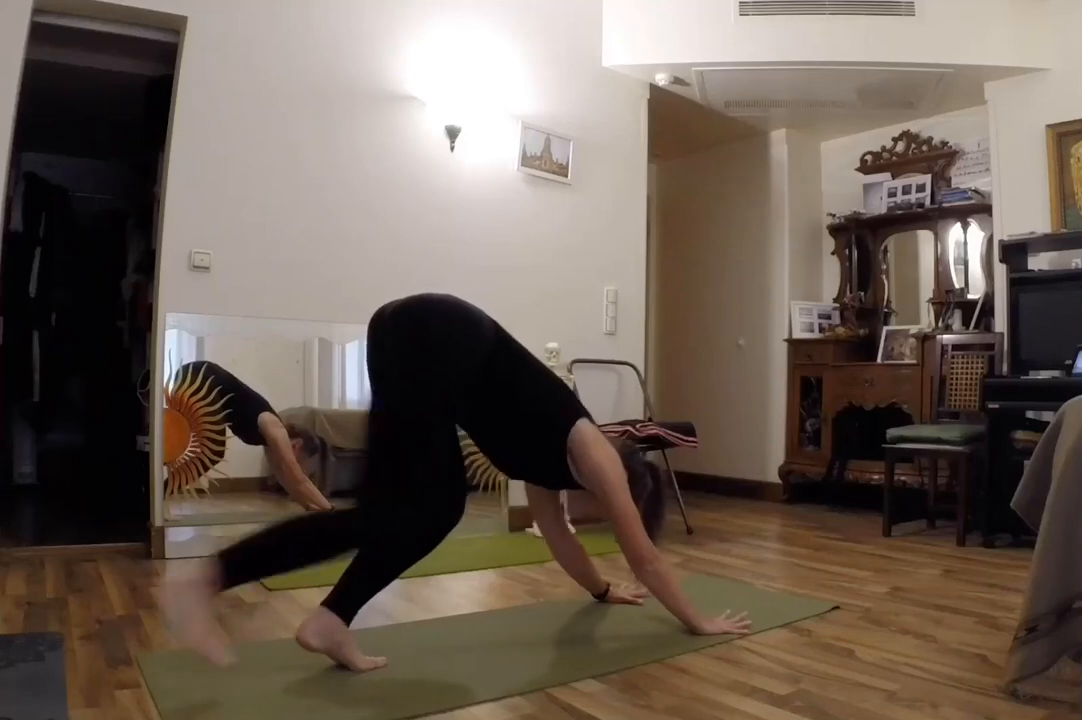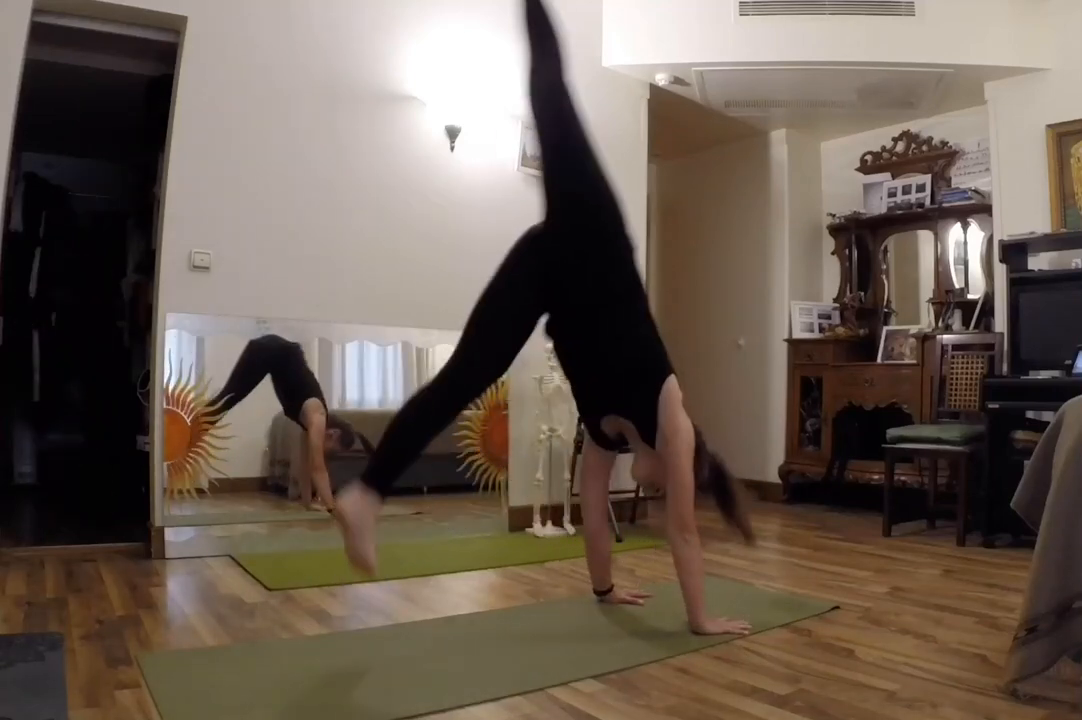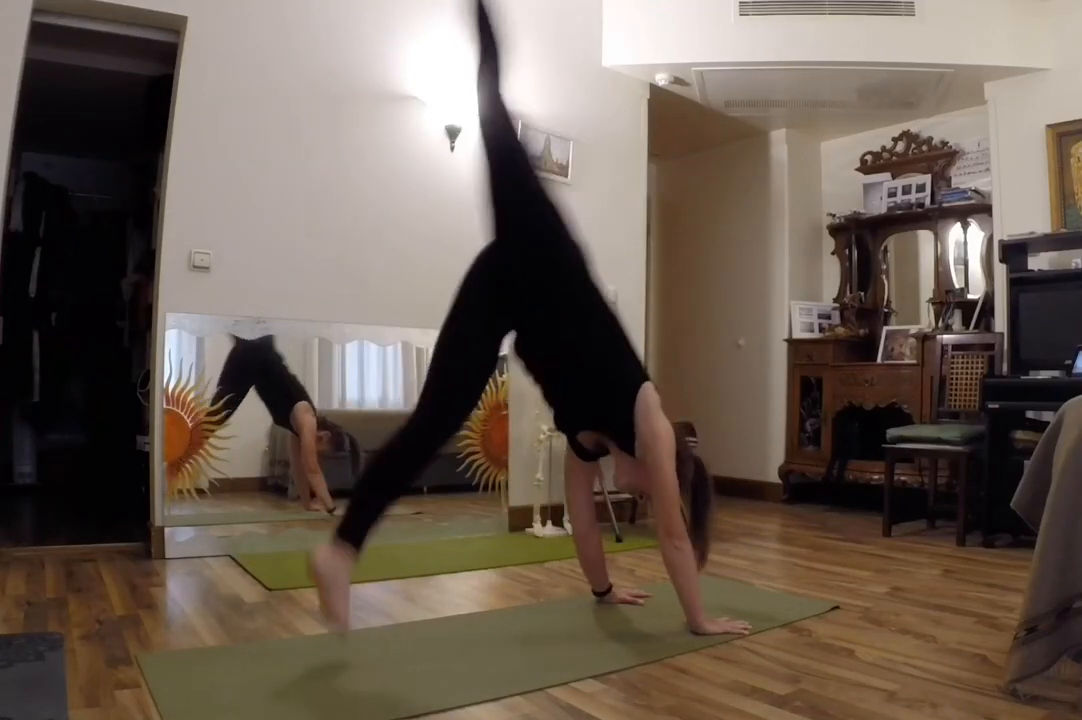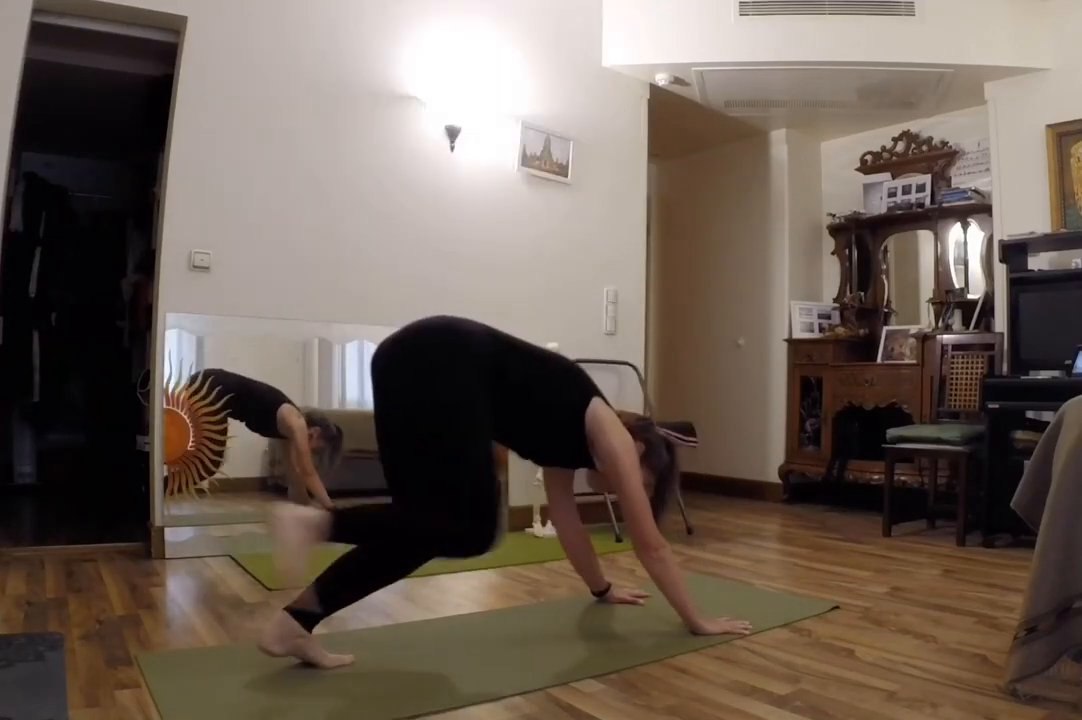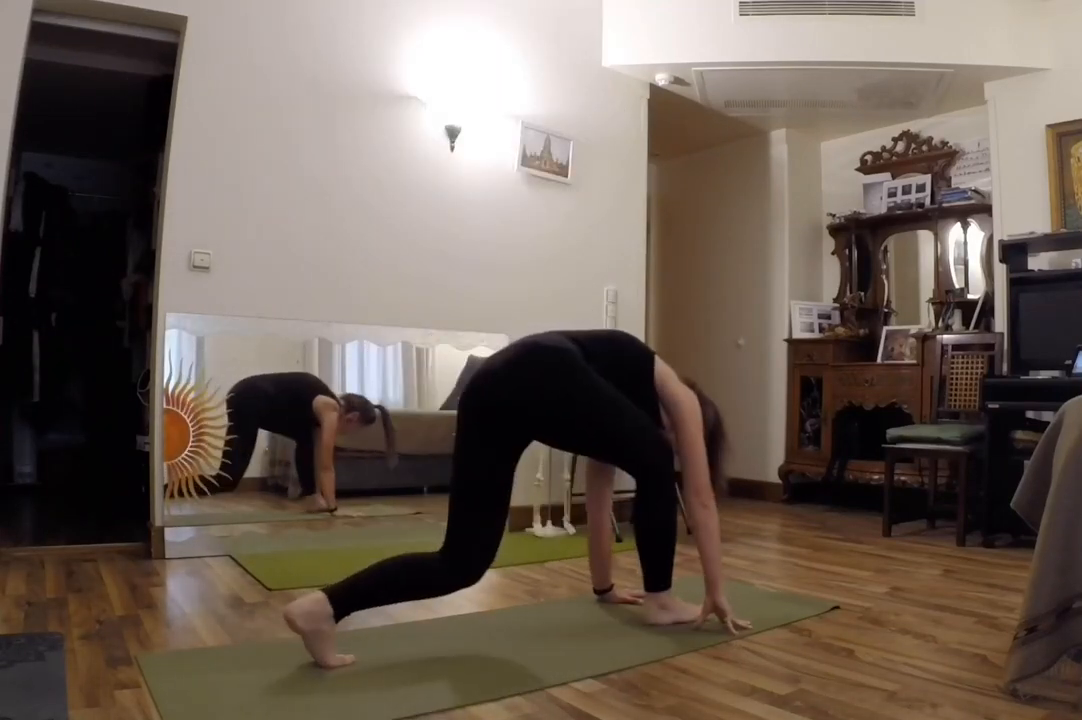
dt=0.7s
person 1, frame 1
left shoulder: (560, 455)
right shoulder: (589, 450)
left elbow: (554, 533)
right elbow: (642, 554)
left wrist: (604, 590)
right wrist: (696, 621)
left hip: (407, 329)
right hip: (435, 338)
left knee: (439, 506)
right knee: (381, 513)
left ankle: (330, 620)
right ankle: (207, 579)
person 1, frame 2
left shoulder: (608, 427)
right shoulder: (672, 426)
left elbow: (592, 511)
right elbow: (681, 531)
left wrist: (605, 588)
right wrist: (702, 620)
left hip: (552, 259)
right hip: (583, 244)
left knee: (461, 379)
right knee: (552, 104)
person 1, frame 3
left shoulder: (590, 429)
right shoulder: (650, 425)
left elbow: (580, 515)
right elbow: (673, 533)
left wrist: (603, 586)
right wrist: (698, 619)
left hip: (504, 280)
right hip: (536, 257)
left knee: (434, 422)
right knee: (503, 142)
left ankle: (339, 549)
person 1, frame 4
left shoulder: (571, 437)
right shoulder: (608, 433)
left elbow: (565, 520)
right elbow: (649, 543)
left wrist: (602, 589)
right wrist: (696, 620)
left hip: (406, 356)
right hip: (442, 359)
left knee: (434, 526)
right knee: (473, 530)
left ankle: (292, 623)
right ankle: (316, 522)
person 1, frame 5
left shoulder: (619, 426)
right shoulder: (679, 398)
left elbow: (598, 500)
right elbow: (700, 498)
left wrist: (604, 586)
right wrist: (716, 593)
left hip: (488, 386)
right hip: (547, 378)
left knee: (461, 563)
right knee: (653, 468)
left ankle: (323, 606)
right ankle: (660, 600)
person 2, frame 1
left shoulder: (274, 433)
right shoulder: (275, 431)
left elbow: (282, 474)
right elbow: (299, 478)
left wrist: (305, 503)
right wrist: (330, 509)
left hip: (208, 382)
person 2, frame 2
left shoulder: (314, 420)
right shoulder: (317, 418)
left elbow: (311, 464)
right elbow: (316, 467)
left wrist: (307, 502)
right wrist: (332, 508)
left hip: (280, 352)
right hip: (271, 350)
person 2, frame 3
left shoulder: (301, 423)
right shoulder: (307, 421)
left elbow: (298, 466)
right elbow: (312, 470)
left wrist: (308, 503)
right wrist: (331, 509)
person 2, frame 4
left shoulder: (292, 426)
right shoulder: (296, 422)
left elbow: (295, 471)
right elbow: (308, 473)
right wrist: (331, 509)
left hip: (214, 386)
right hip: (212, 388)
right knee: (212, 461)
person 2, frame 5
left shoulder: (325, 406)
right shoulder: (331, 411)
left elbow: (318, 458)
right elbow: (325, 466)
left wrist: (318, 498)
right wrist: (332, 507)
left hip: (257, 401)
right hip: (246, 400)
left knee: (305, 436)
right knee: (229, 478)
left ankle: (312, 499)
